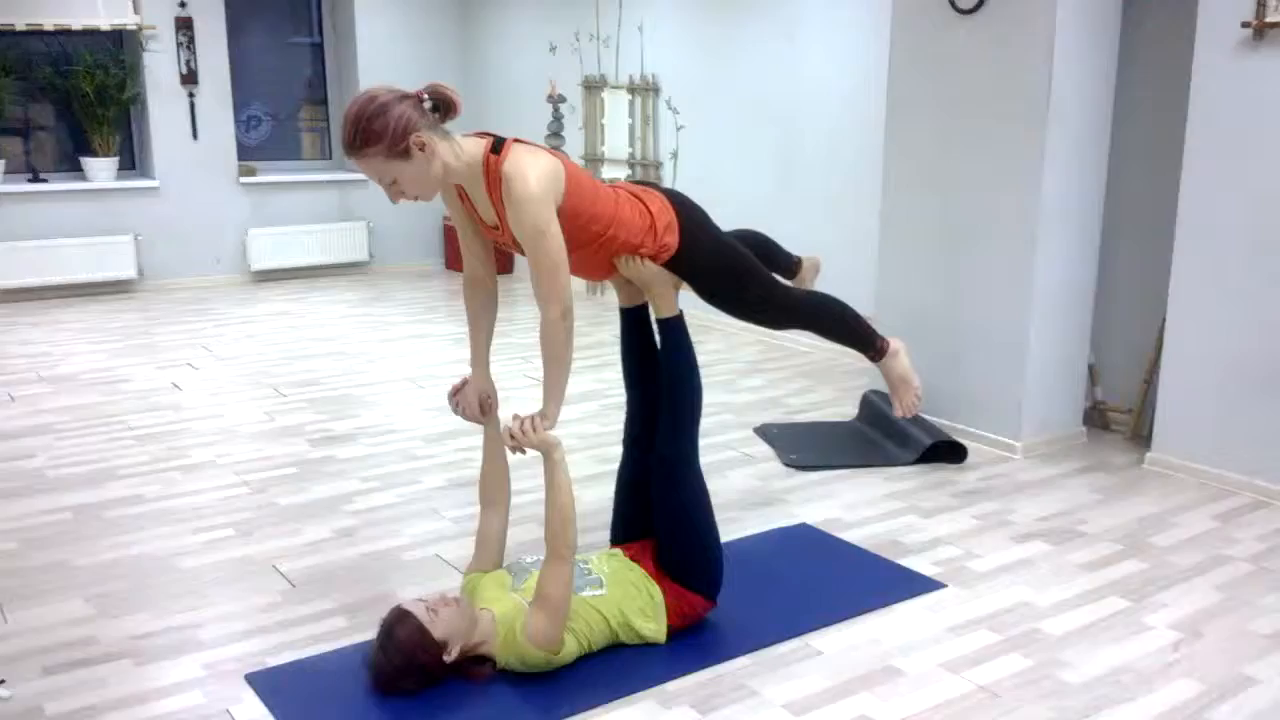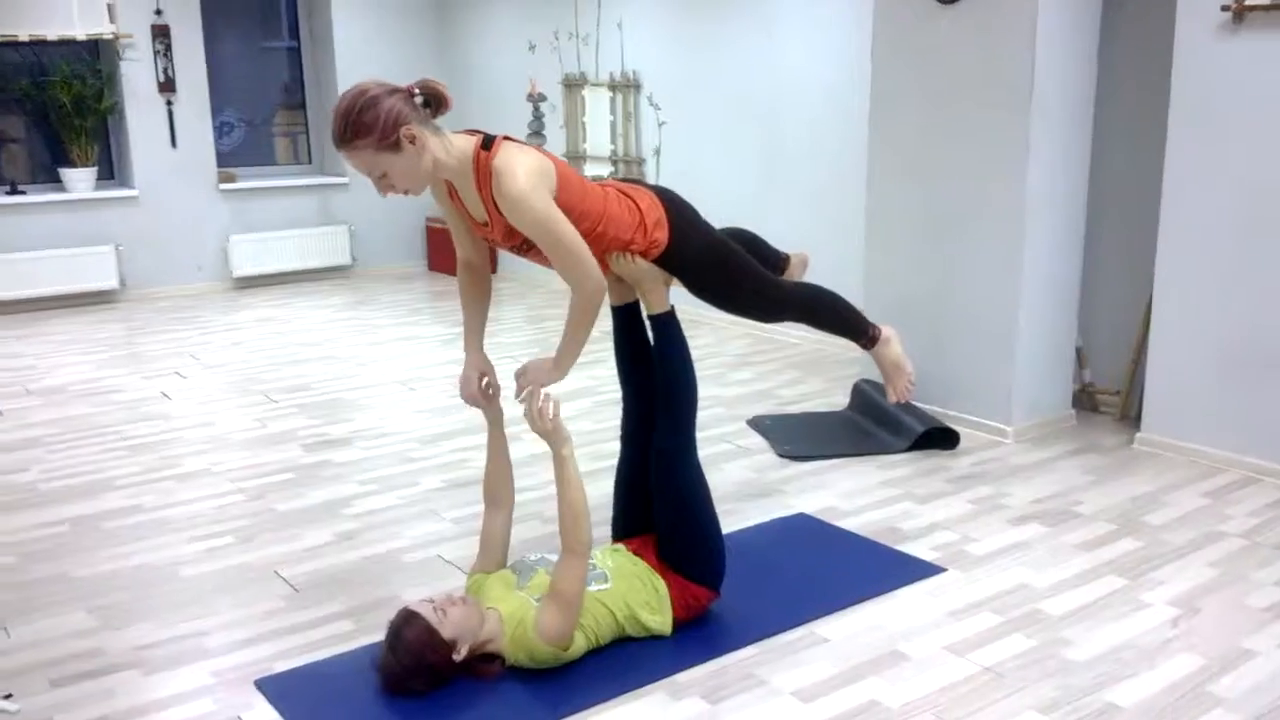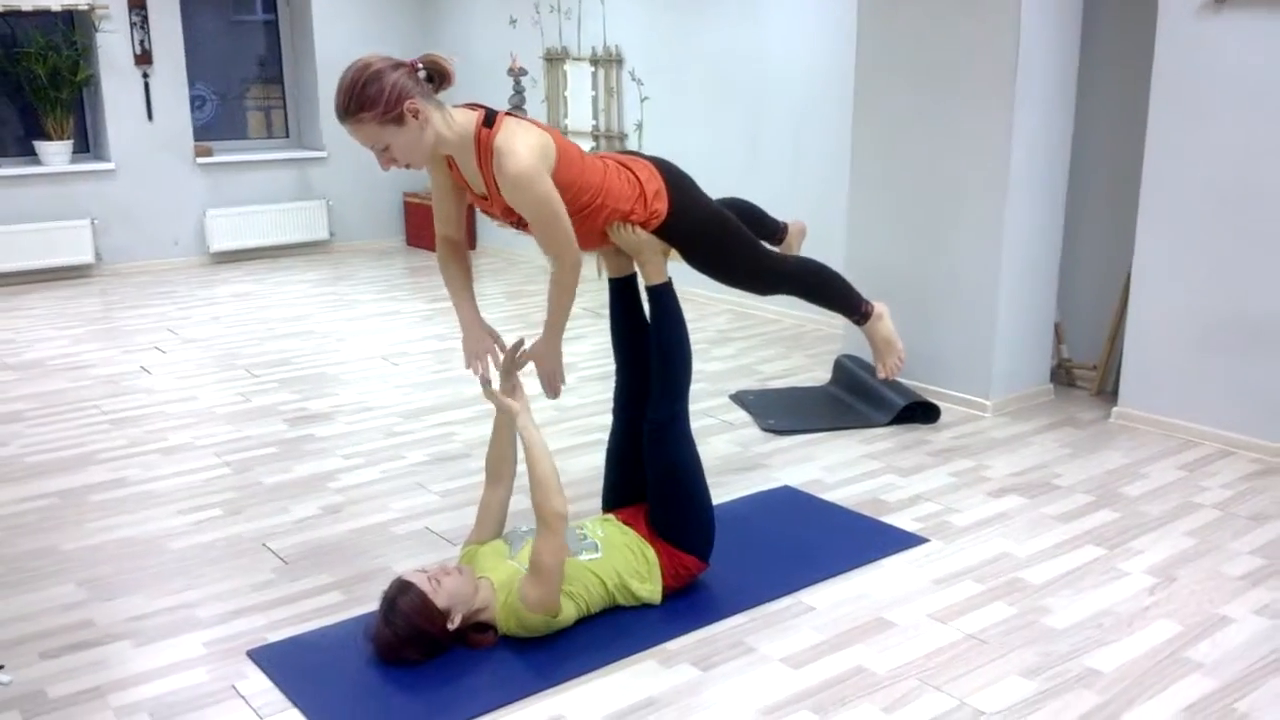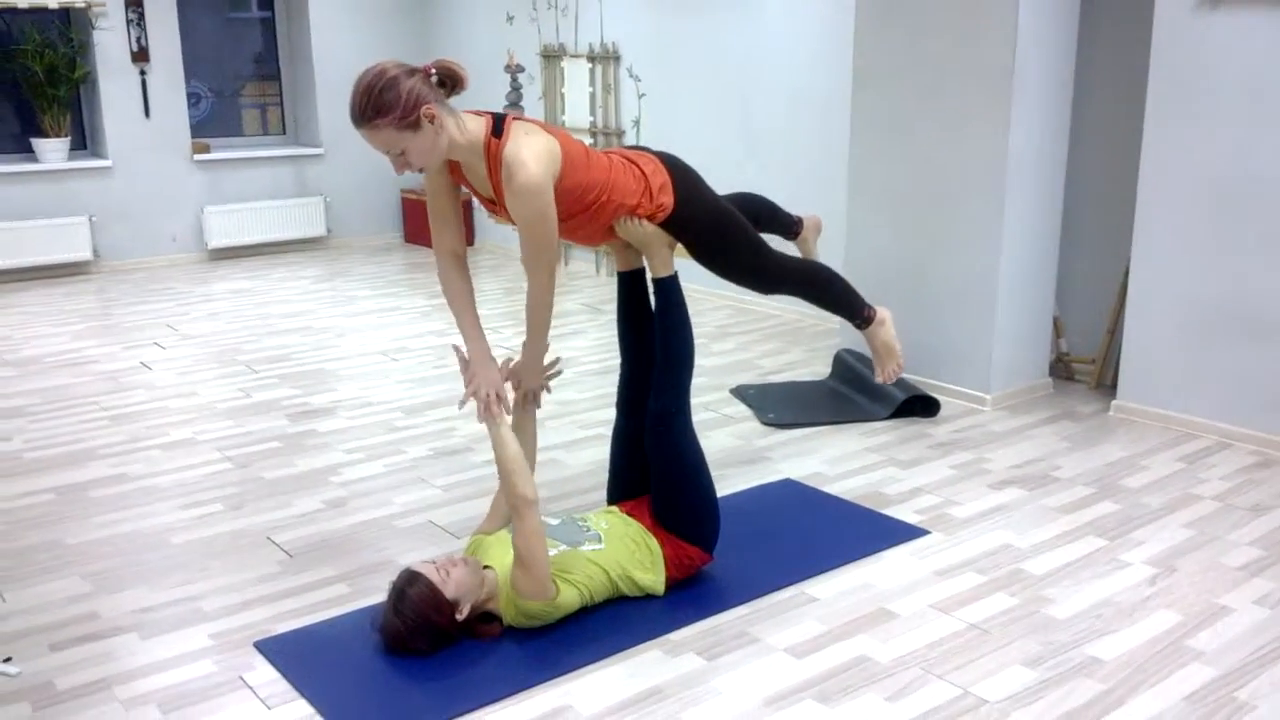
dt=0.4s
person 1, frame 1
left shoulder: (522, 181)
right shoulder: (456, 180)
left elbow: (557, 308)
right elbow: (479, 277)
left wrist: (549, 413)
right wrist: (479, 372)
left hip: (667, 231)
right hip: (629, 218)
left knee: (774, 307)
right knee: (733, 249)
left ankle: (885, 352)
right ankle: (798, 265)
person 1, frame 2
left shoulder: (511, 181)
right shoulder: (445, 171)
left elbow: (589, 283)
right elbow: (473, 265)
left wrist: (557, 367)
right wrist: (473, 352)
left hip: (656, 230)
right hip: (618, 213)
left knee: (766, 300)
right knee: (721, 243)
left ankle: (877, 339)
right ankle: (785, 263)
person 1, frame 3
left shoulder: (513, 159)
right shoulder: (442, 150)
left elbow: (568, 263)
right elbow: (450, 241)
left wrist: (550, 346)
right wrist: (472, 325)
left hip: (654, 201)
right hip: (618, 188)
left knee: (761, 273)
right knee: (721, 215)
left ankle: (869, 315)
right ankle: (783, 230)
person 1, frame 4
left shoulder: (522, 165)
right shoulder: (444, 151)
left elbow: (542, 282)
right elbow: (450, 256)
left wrist: (530, 366)
right wrist: (479, 355)
left hip: (661, 193)
right hip: (623, 185)
left knee: (766, 271)
right knee: (735, 214)
left ankle: (871, 321)
right ankle: (800, 226)
person 2, frame 1
left shoulder: (481, 595)
right shoulder: (526, 644)
left elbow: (494, 508)
right elbow: (561, 552)
left wrist: (489, 426)
right wrist: (553, 455)
left hip: (630, 563)
right hip: (677, 591)
right knee: (672, 453)
right ankle: (662, 300)
person 2, frame 2
left shoulder: (485, 595)
right shoulder: (535, 641)
left elbow: (498, 509)
right elbow: (578, 548)
left wrist: (493, 422)
right wrist: (561, 447)
left hip: (635, 558)
right hip: (680, 583)
right knee: (671, 445)
left ankle: (627, 296)
right ankle: (653, 298)
person 2, frame 3
left shoulder: (478, 563)
right shoulder: (524, 612)
left elbow: (498, 484)
right elbow: (554, 514)
left wrist: (506, 402)
right wrist: (524, 419)
left hip: (625, 527)
right hip: (670, 552)
right knee: (664, 416)
right ankle: (652, 269)
person 2, frame 4
left shoulder: (484, 553)
right shoulder: (525, 603)
left elbow: (516, 489)
right elbow: (524, 502)
left wrist: (523, 404)
right wrist: (494, 417)
left hip: (629, 520)
right hip: (674, 544)
right knee: (665, 411)
left ankle: (632, 259)
right ankle: (658, 262)
